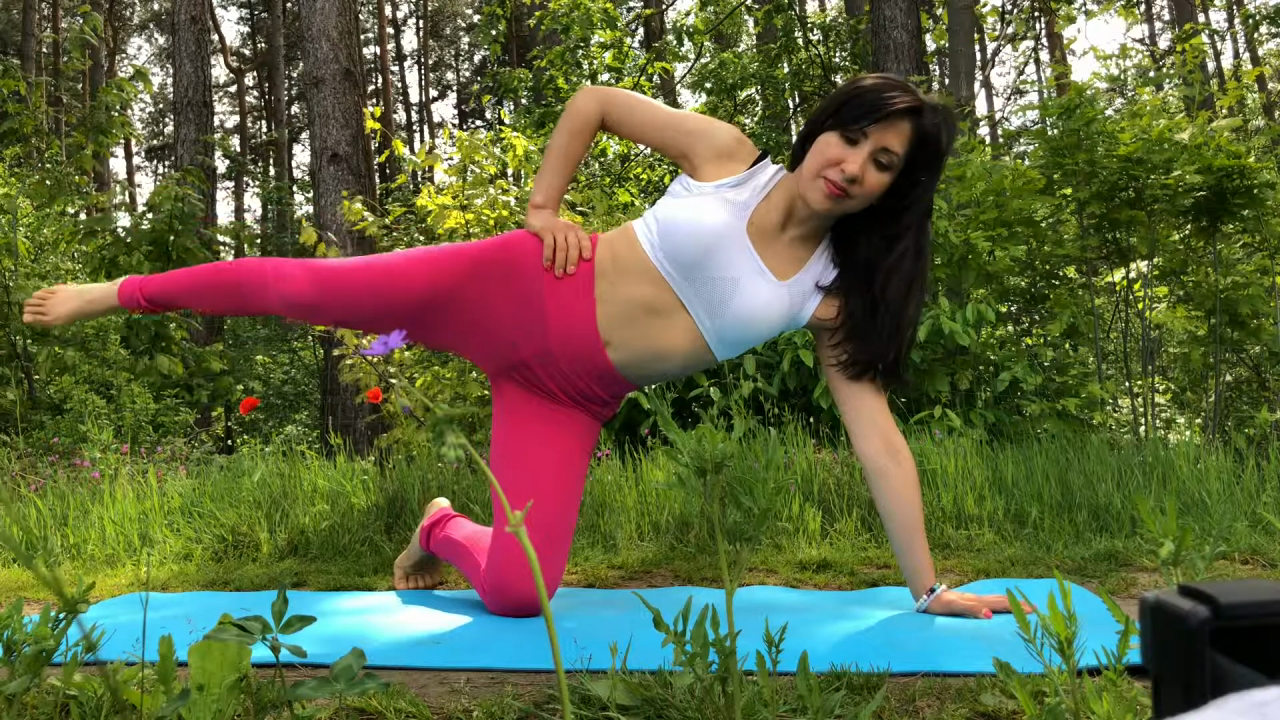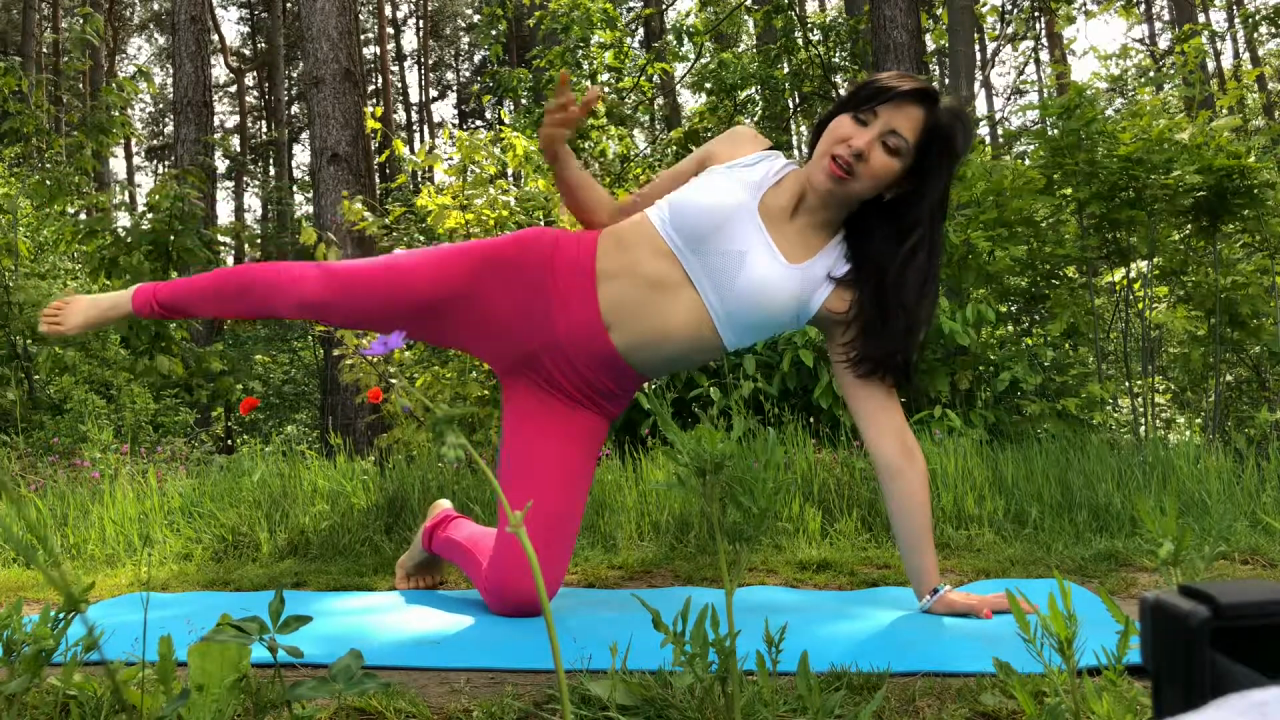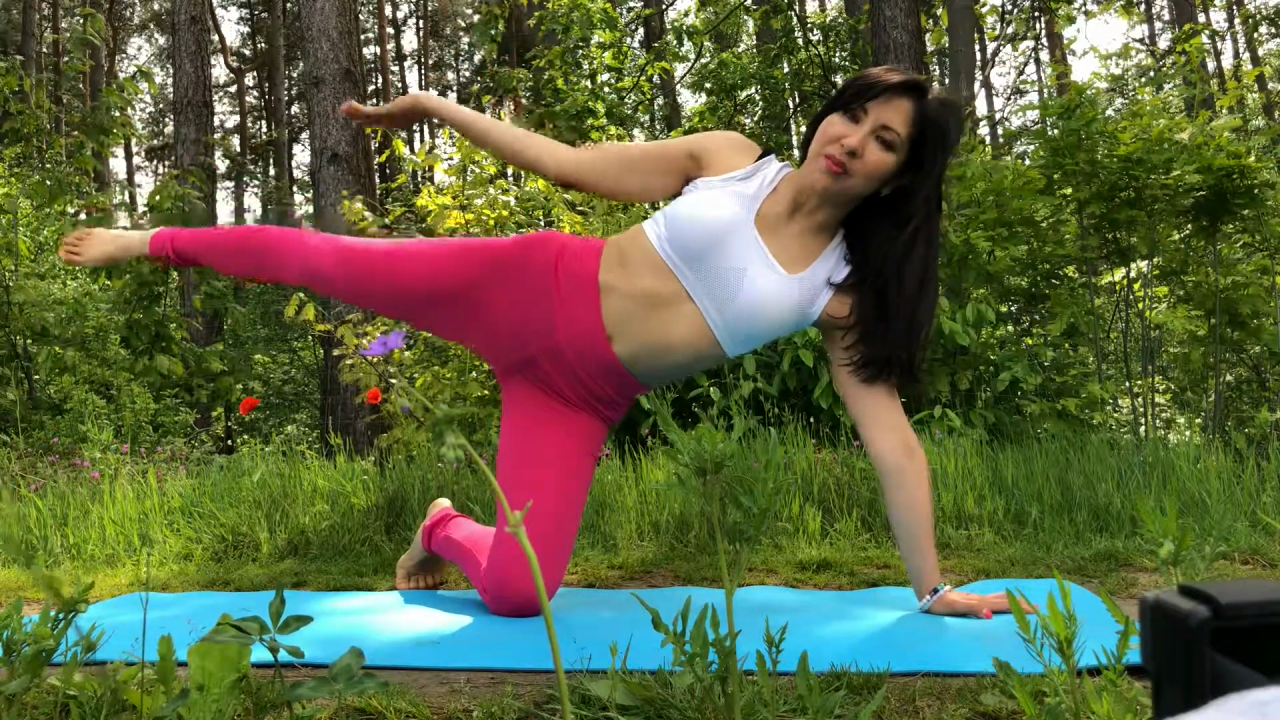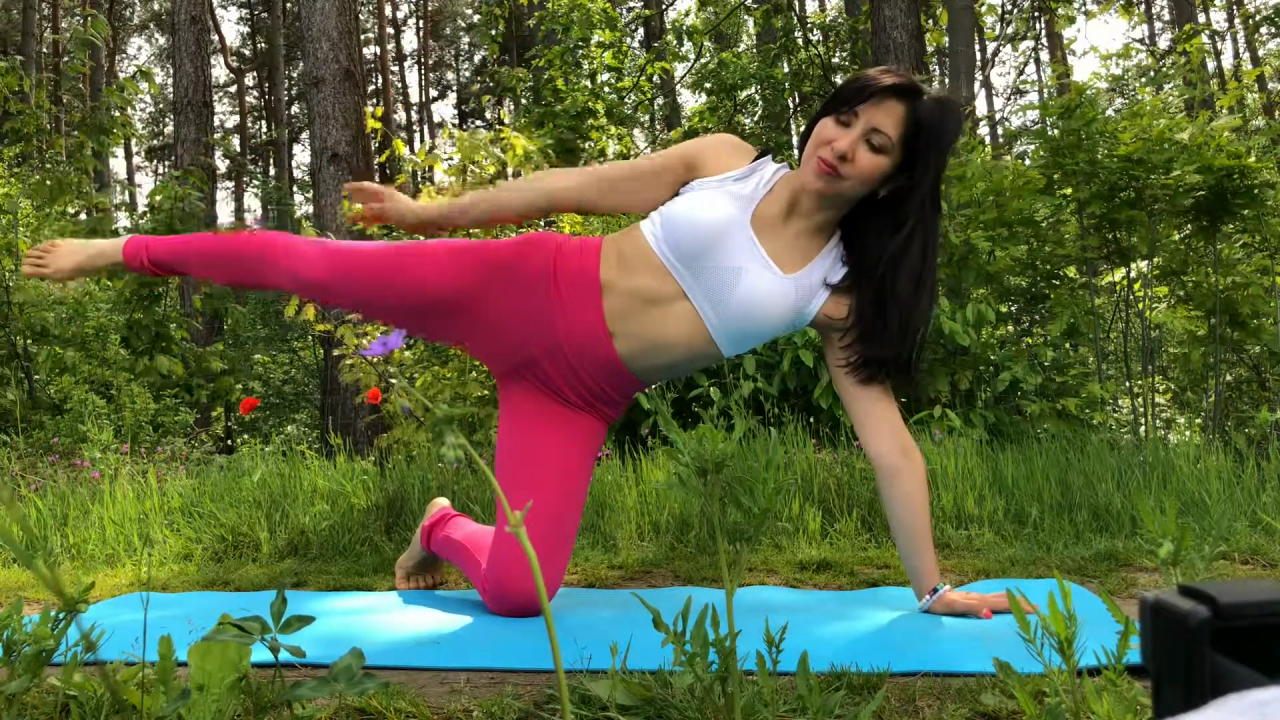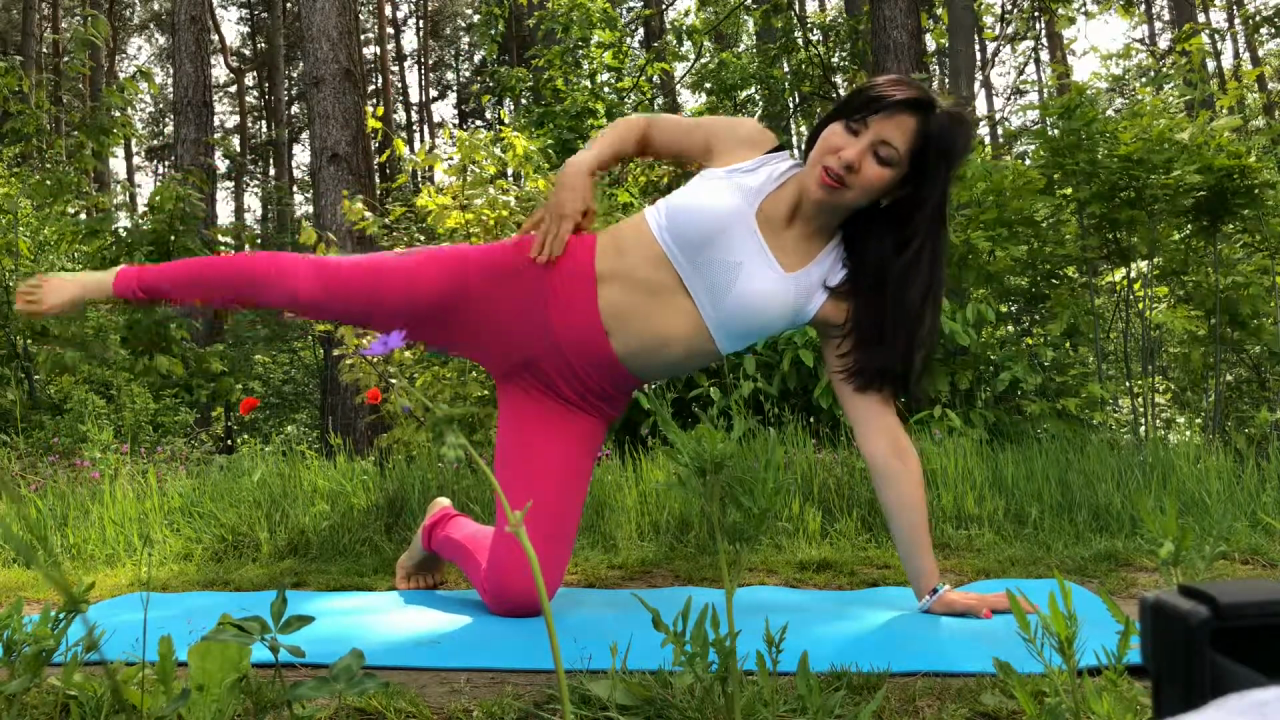
dt=1s
person 1, frame 1
left shoulder: (836, 298)
right shoulder: (725, 152)
left elbow: (879, 437)
right elbow: (593, 100)
left wrist: (928, 585)
right wrist: (542, 207)
left hip: (569, 398)
right hip: (519, 294)
left knee: (519, 593)
right knee: (309, 286)
left ankle: (445, 531)
right ankle: (116, 293)
person 1, frame 2
left shoulder: (845, 291)
right shoulder: (743, 151)
left elbow: (891, 437)
right elbow: (605, 214)
left wrist: (931, 585)
right wrist: (556, 147)
left hip: (579, 393)
right hip: (532, 285)
left knee: (521, 593)
right knee: (320, 285)
left ankle: (448, 532)
right ankle: (136, 299)
person 1, frame 3
left shoulder: (846, 295)
right shoulder: (728, 158)
left elbow: (891, 436)
right elbow: (572, 163)
left wrist: (931, 585)
right wrist: (437, 106)
left hip: (581, 396)
right hip: (532, 291)
left knee: (518, 591)
right knee: (335, 259)
left ankle: (448, 531)
right ankle: (153, 242)
person 1, frame 4
left shoulder: (842, 295)
right shoulder: (726, 159)
left elbow: (889, 438)
right elbow: (575, 185)
left wrist: (932, 586)
right wrist: (428, 211)
left hip: (579, 397)
right hip: (526, 292)
left knee: (518, 593)
right knee: (313, 264)
left ankle: (448, 532)
right ankle: (121, 251)
person 1, frame 5
left shoulder: (840, 296)
right shoulder: (747, 145)
left elbow: (883, 435)
right elbow: (638, 127)
left wrist: (931, 584)
right wrist: (579, 168)
left hip: (577, 395)
right hip: (525, 294)
left knee: (519, 593)
right knee: (313, 283)
left ankle: (448, 531)
right ankle: (113, 283)
